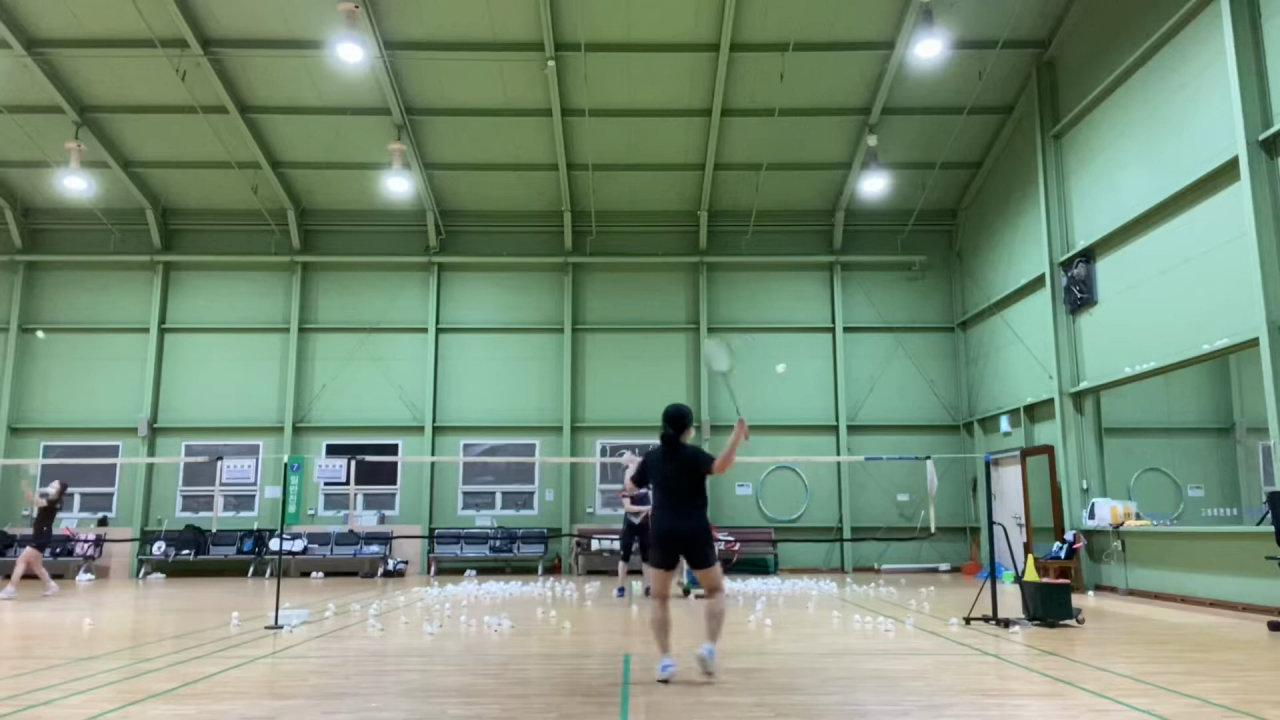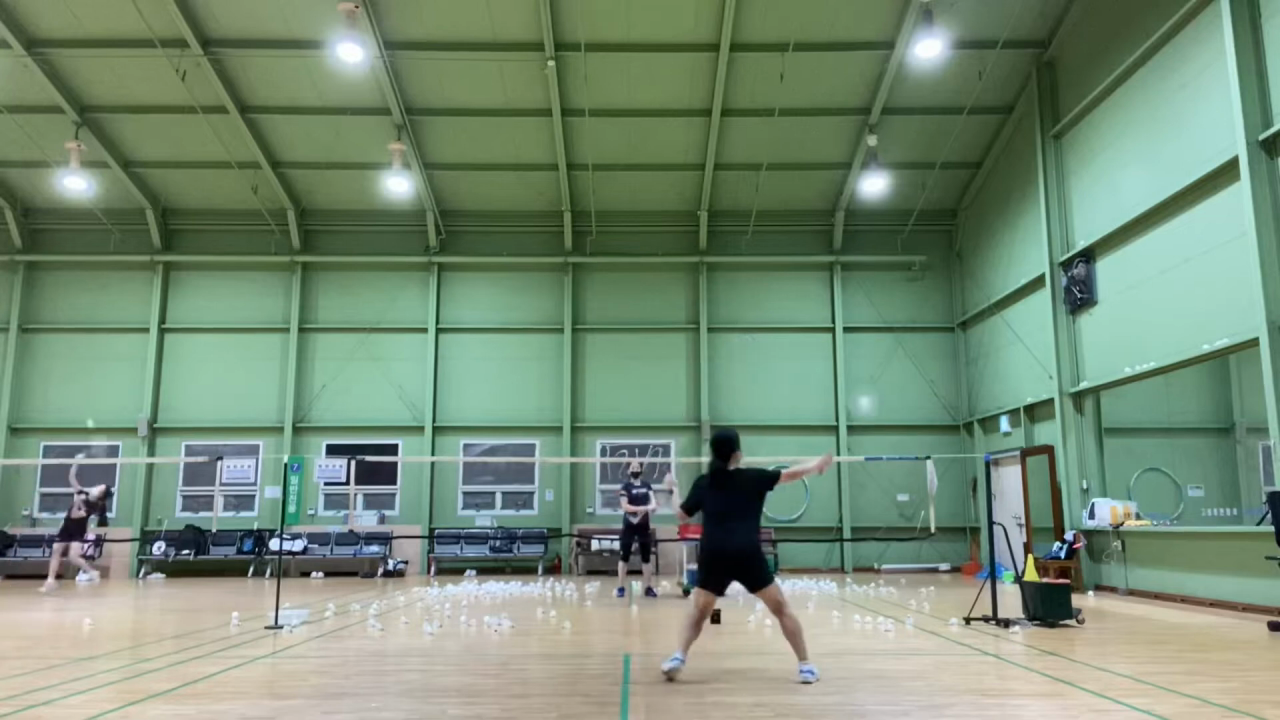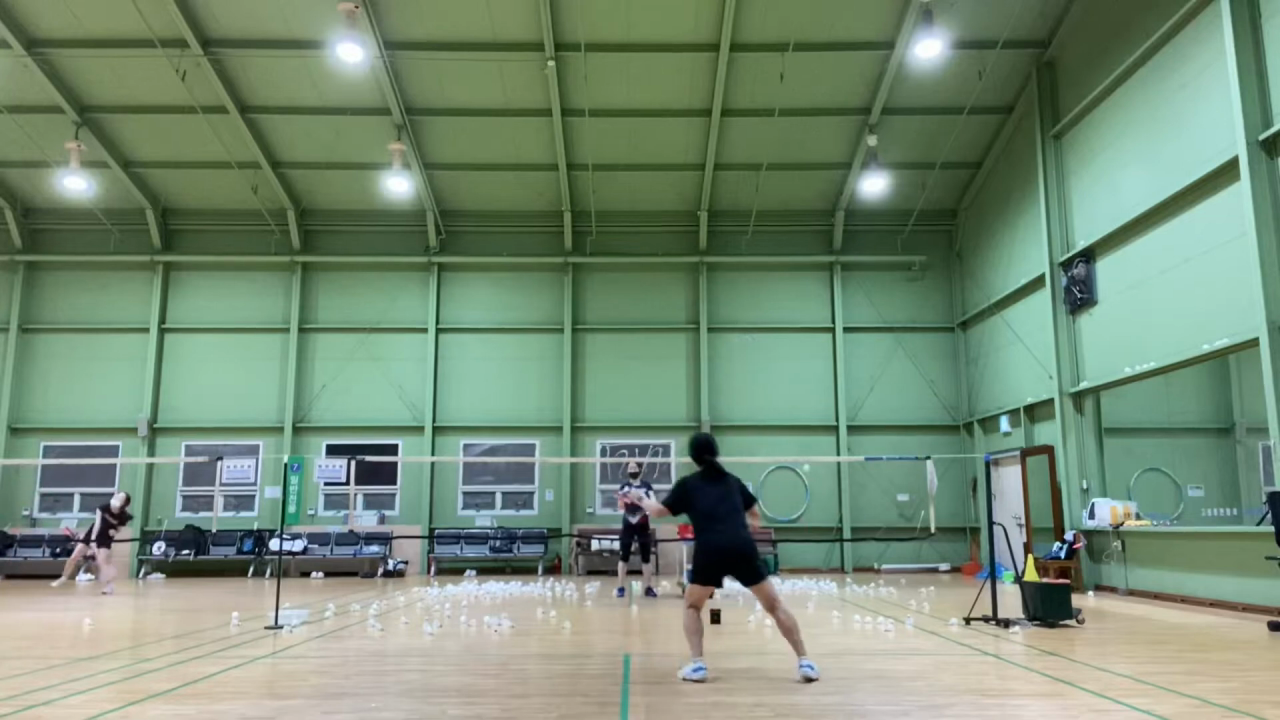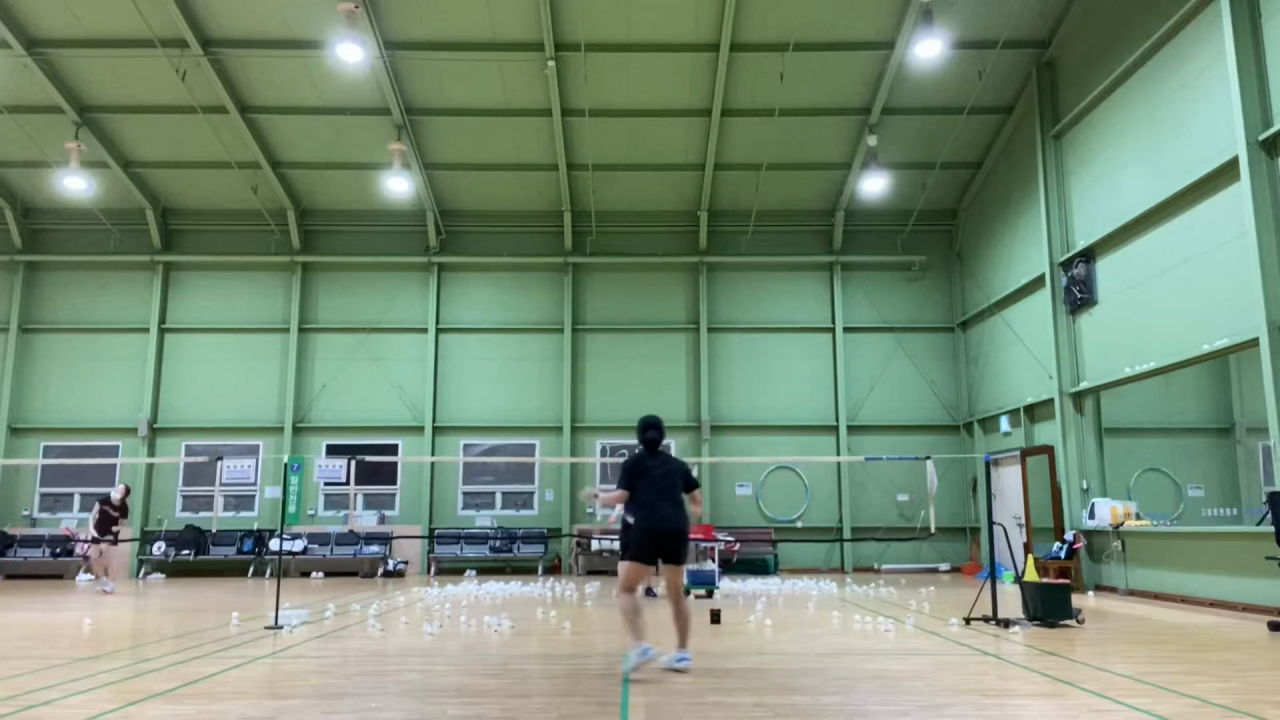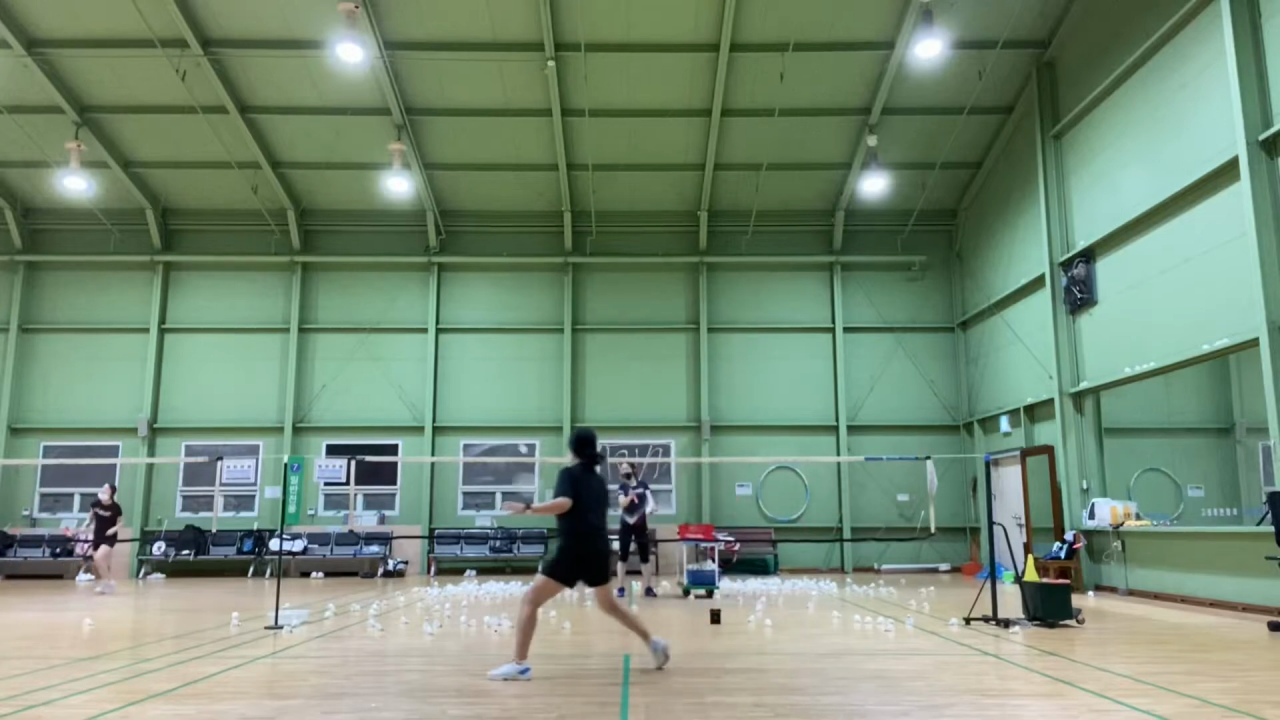
dt=0.3s
person 1, frame 1
left shoulder: (652, 457)
right shoulder: (692, 453)
left elbow: (631, 486)
right elbow: (719, 467)
right wrist: (738, 434)
left hip: (662, 533)
right hip: (695, 532)
left knee: (659, 598)
right knee: (715, 591)
left ankle: (665, 660)
right ankle: (709, 647)
person 1, frame 2
left shoulder: (703, 483)
right shoulder: (755, 478)
left elbow: (682, 515)
right elbow: (788, 474)
left wrist: (674, 490)
right wrist: (817, 465)
left hip: (713, 556)
right hip: (749, 555)
left knee: (699, 611)
right knee: (781, 609)
left ankle: (678, 657)
right ankle: (805, 666)
person 1, frame 3
left shoulder: (687, 484)
right shoulder: (733, 481)
left elbow: (658, 511)
right elbow: (755, 514)
left wrist: (640, 499)
right wrist: (754, 524)
left hip: (709, 551)
right hip: (743, 548)
left knee: (692, 608)
right knee: (775, 605)
left ankle: (697, 663)
right ankle: (804, 662)
person 1, frame 4
left shoulder: (633, 462)
right shoulder: (677, 464)
left elbow: (621, 497)
right elbow: (697, 497)
left wrist: (598, 495)
right wrist: (696, 511)
left hip: (647, 530)
right hip: (677, 529)
left knee: (626, 590)
right knee: (676, 593)
left ankle: (641, 646)
right ankle: (682, 653)
person 1, frame 5
left shoulder: (570, 473)
right shoulder: (599, 480)
left elbow: (562, 503)
left wrist: (527, 508)
left hip: (574, 552)
right hip: (599, 550)
left knee: (530, 602)
right knee: (608, 604)
left ankle: (520, 665)
right ankle: (654, 644)
